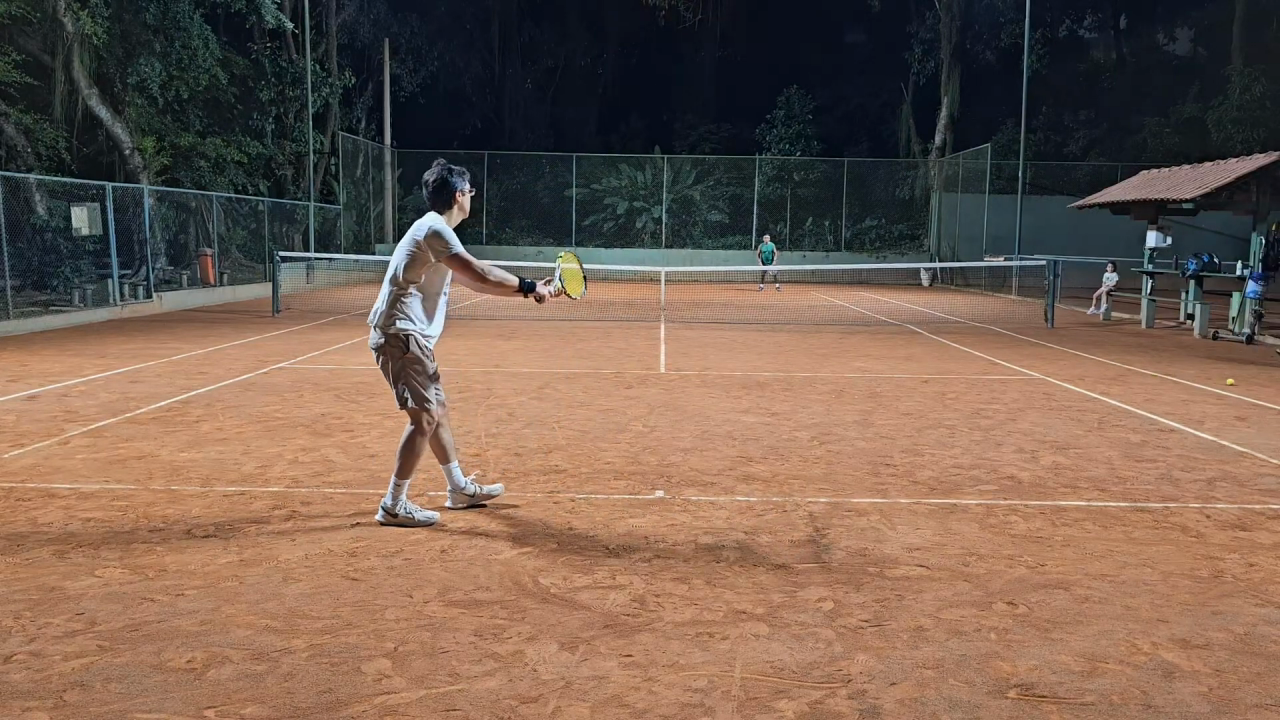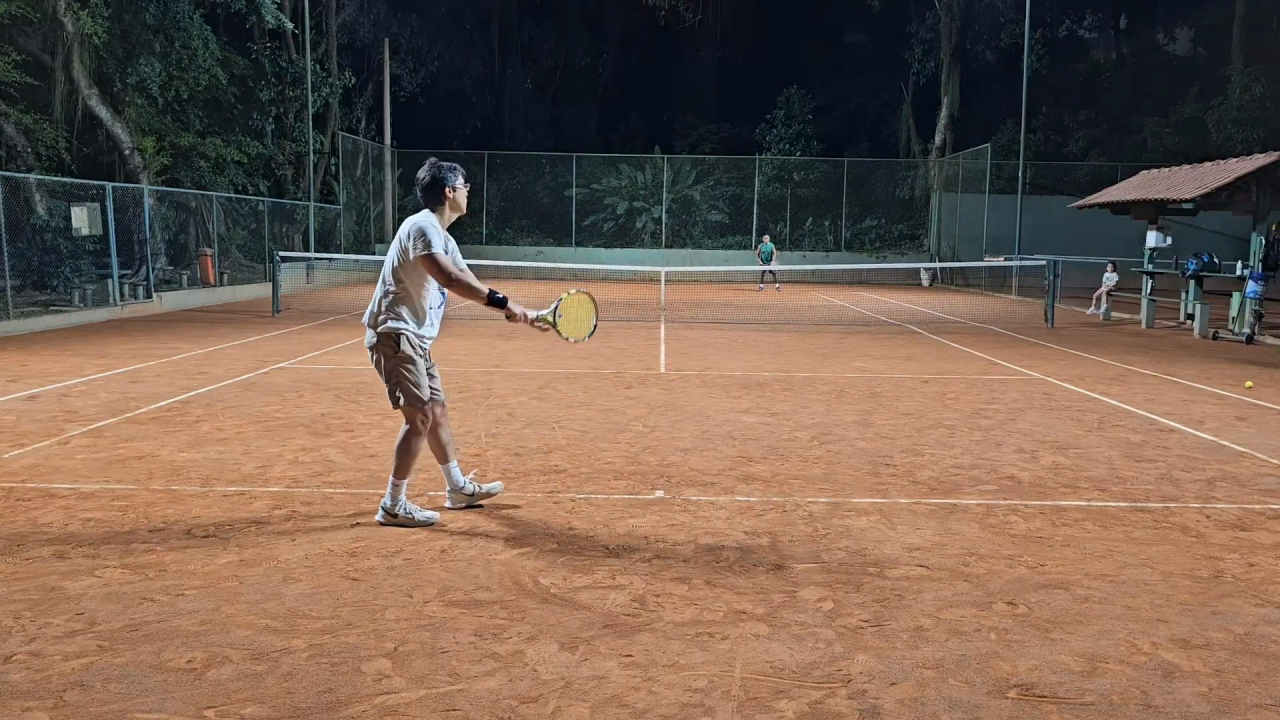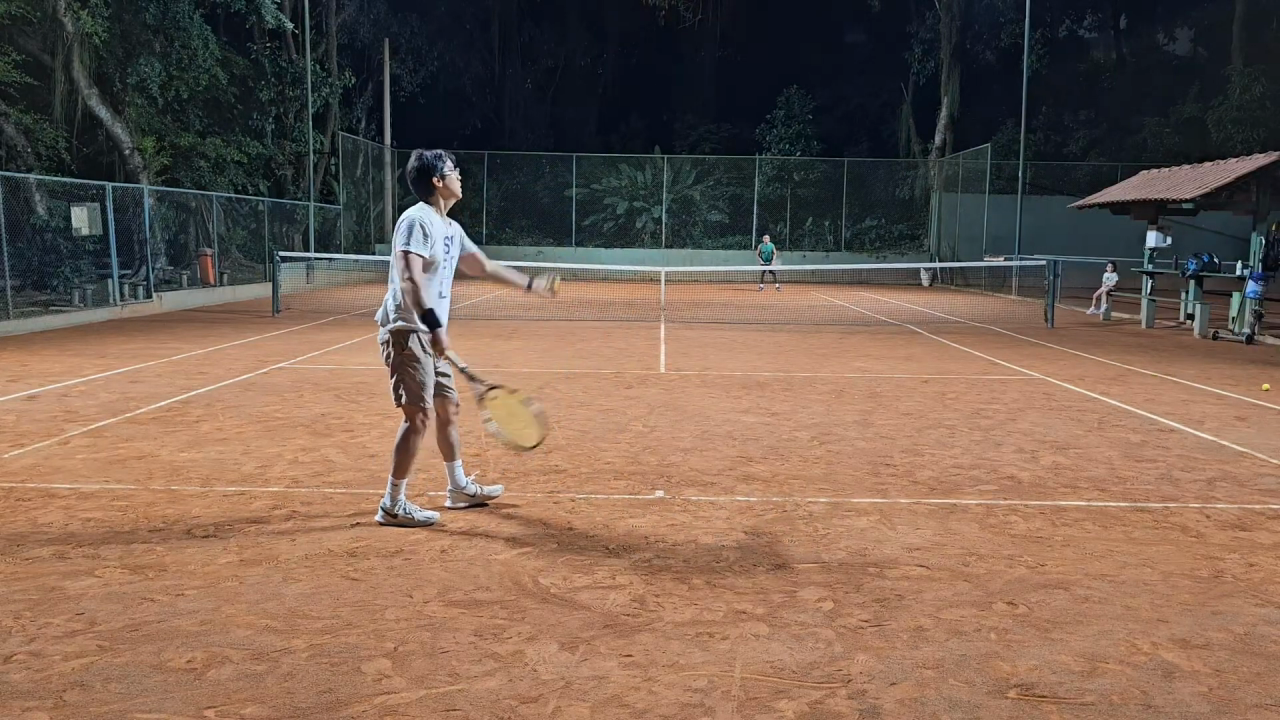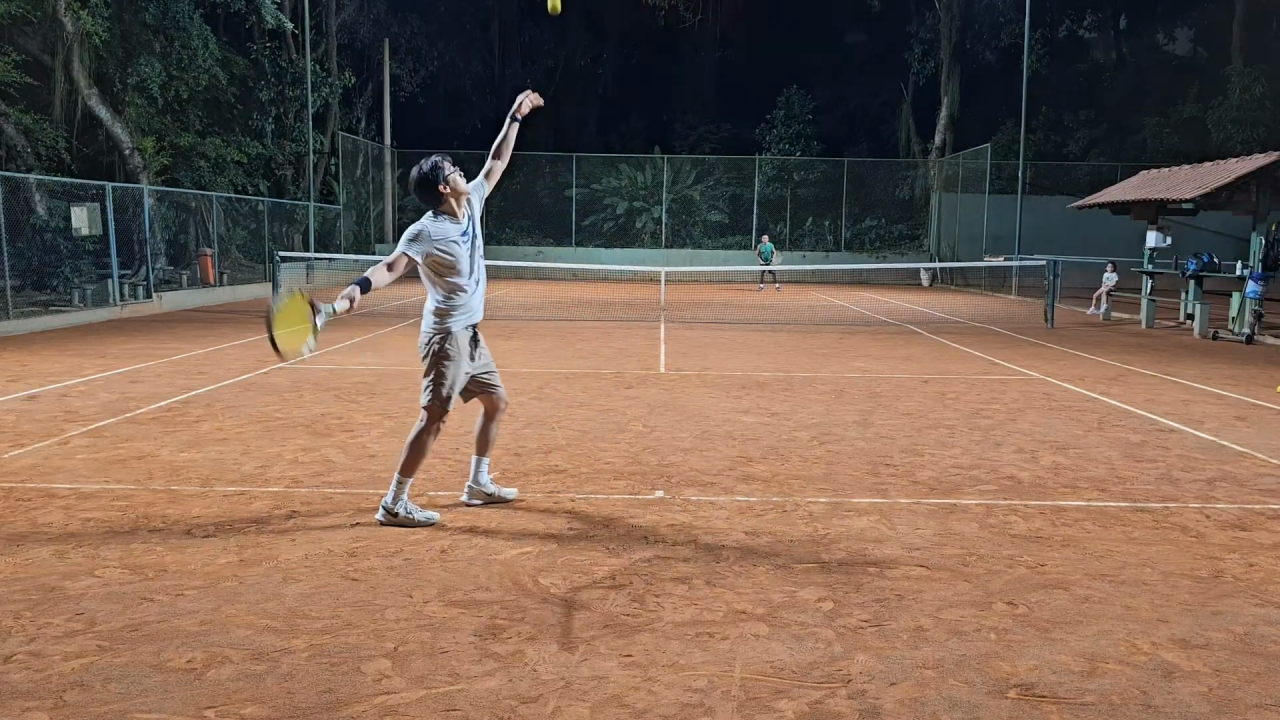
dt=0.3s
person 1, frame 1
left shoulder: (439, 231)
right shoulder: (434, 229)
left elbow: (477, 283)
right elbow: (481, 275)
left wrist: (530, 289)
right wrist: (530, 287)
left hip: (414, 336)
right hip: (399, 335)
left knee: (438, 412)
right knee: (424, 417)
left ankle: (460, 488)
right ankle: (393, 506)
person 1, frame 2
left shoulder: (443, 239)
right shoulder: (421, 227)
left elbow: (471, 286)
right elbow: (451, 281)
left wrist: (515, 311)
right wrist: (504, 303)
left hip: (414, 337)
right hip: (394, 334)
left knee: (437, 411)
right knee: (419, 417)
left ankle: (458, 488)
right ankle: (393, 505)
person 1, frame 3
left shoulder: (450, 228)
right shoulder: (415, 220)
left elbow: (484, 266)
right elbow: (406, 278)
left wrist: (528, 283)
right wrist: (434, 323)
left hip: (429, 333)
right hip: (408, 333)
left knee: (448, 406)
right knee: (418, 415)
left ankle: (459, 487)
right ankle: (392, 504)
person 1, frame 4
left shoulder: (470, 205)
right shoulder: (426, 232)
left elbow: (496, 163)
right elbow: (390, 268)
left wrist: (515, 116)
right wrist: (360, 285)
left hip: (470, 333)
right hip: (449, 336)
left knee: (497, 403)
right knee: (435, 416)
left ankle: (479, 483)
right ankle: (394, 503)
